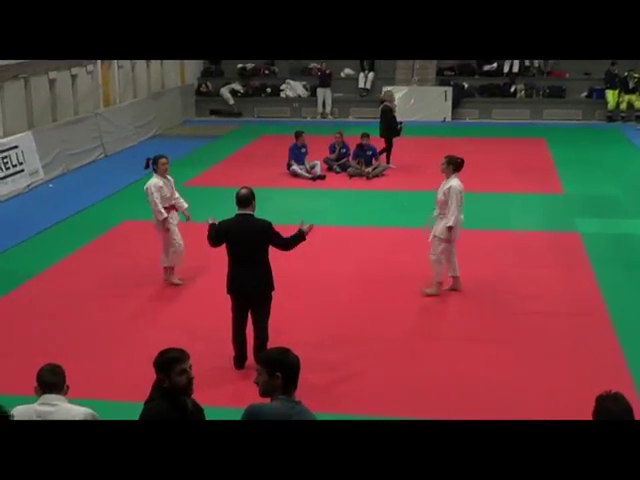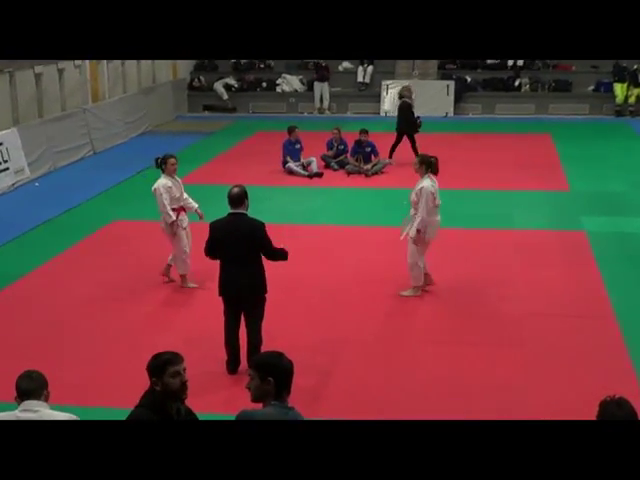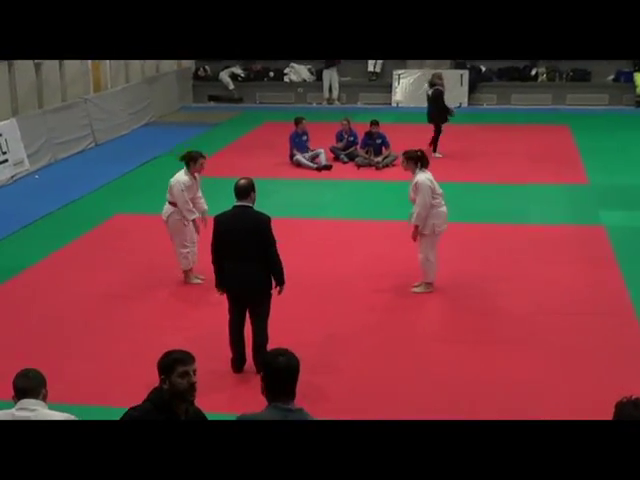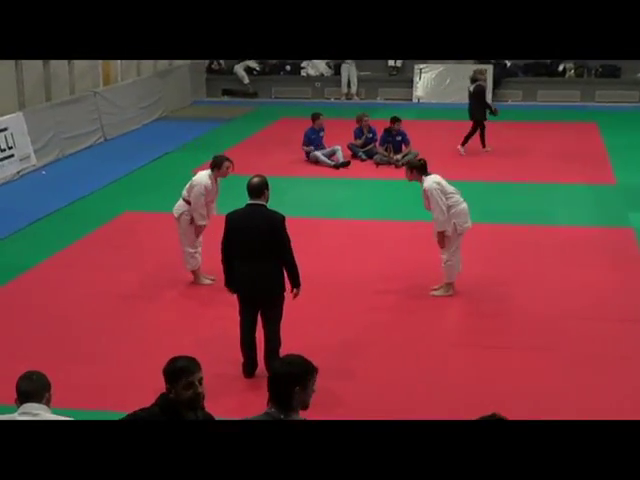
dt=0.3s
person 1, frame 1
left shoulder: (225, 225)
right shoulder: (263, 226)
left elbow: (214, 242)
right elbow: (284, 244)
left wrist: (212, 227)
right wrist: (301, 233)
left hip: (236, 283)
right hip: (260, 283)
left knee: (238, 322)
right knee: (260, 323)
person 1, frame 2
left shoulder: (216, 226)
right shoulder: (256, 226)
left elbow: (209, 253)
right elbow: (270, 253)
right wrist: (283, 254)
left hip: (229, 284)
right hip: (253, 285)
left knee: (231, 325)
right knee: (253, 326)
left ankle: (232, 364)
person 1, frame 3
left shoulder: (221, 219)
right shoulder: (262, 220)
left elbow: (217, 254)
right elbow: (271, 253)
left wrist: (220, 280)
right wrist: (279, 279)
left hip: (233, 281)
right hip: (258, 281)
left knee: (236, 322)
right knee: (259, 323)
left ankle: (238, 363)
right ankle: (260, 363)
person 1, frame 4
left shoulder: (232, 218)
right shoulder: (276, 219)
left elbow: (226, 253)
right elbow: (285, 253)
left wrist: (230, 279)
right wrist: (295, 281)
left hip: (244, 281)
right hip: (270, 282)
left knee: (247, 325)
right knee: (271, 326)
left ankle: (249, 367)
right ankle: (273, 367)
person 2, frame 1
left shoulder: (454, 186)
right shoulder: (448, 182)
left elbow: (454, 210)
left wrist: (449, 230)
right wrist: (437, 220)
left hip: (449, 224)
right hip: (444, 221)
left knee: (437, 254)
right knee: (449, 253)
person 2, frame 2
left shoulder: (426, 186)
right shoulder: (427, 180)
left elbow: (424, 212)
left wrist: (418, 232)
right wrist: (412, 221)
left hip: (425, 224)
right hip: (421, 220)
left knee: (414, 256)
right knee: (417, 253)
left ankle: (416, 288)
right ankle: (427, 279)
person 2, frame 3
left shoulder: (421, 181)
right shoulder: (421, 174)
left elbow: (422, 206)
left wrist: (416, 228)
right wrist: (416, 224)
left hip: (433, 217)
right hip: (433, 214)
left knee: (426, 252)
right knee: (426, 250)
left ankle: (428, 284)
right ankle: (428, 280)
person 2, frame 4
left shoulder: (429, 186)
right shoulder: (431, 179)
left elbow: (440, 211)
left wrist: (440, 234)
right wrist: (440, 231)
left hip: (455, 216)
right hip: (455, 213)
left knee: (450, 253)
right knee: (450, 251)
left ankle: (449, 287)
right ankle: (449, 283)
person 3, frame 1
left shoulder: (168, 179)
right shoulder: (153, 184)
left elbow: (175, 196)
right elbow: (156, 205)
left wrist: (185, 210)
right wrist: (164, 221)
left hip: (172, 214)
right hip: (163, 217)
left knee: (168, 245)
right knee: (177, 245)
left ankle: (167, 273)
right ankle: (170, 274)
person 3, frame 2
left shoulder: (175, 180)
right shoulder: (161, 185)
left elbow: (183, 197)
right elbow: (164, 207)
left wrist: (196, 209)
right wrist: (172, 224)
left hip: (181, 217)
right hip: (172, 220)
left knee: (180, 248)
right knee: (183, 250)
left ankle: (166, 271)
right ankle: (184, 281)
person 3, frame 3
left shoulder: (194, 176)
right shoulder: (180, 181)
left elbow: (197, 196)
right elbow: (184, 204)
left wrist: (203, 213)
right wrist: (194, 220)
left hip: (184, 213)
right hip: (175, 214)
left knee: (192, 242)
right knee: (183, 245)
left ankle: (190, 272)
right ankle: (188, 276)
person 3, frame 4
left shoulder: (213, 179)
right shoulder: (202, 183)
left elbow: (210, 201)
right elbow: (197, 206)
left wrist: (205, 220)
right wrist: (200, 224)
left hip: (193, 211)
right hip: (185, 212)
left knee: (197, 243)
right knee: (190, 245)
left ankle: (199, 273)
right ankle: (197, 277)
